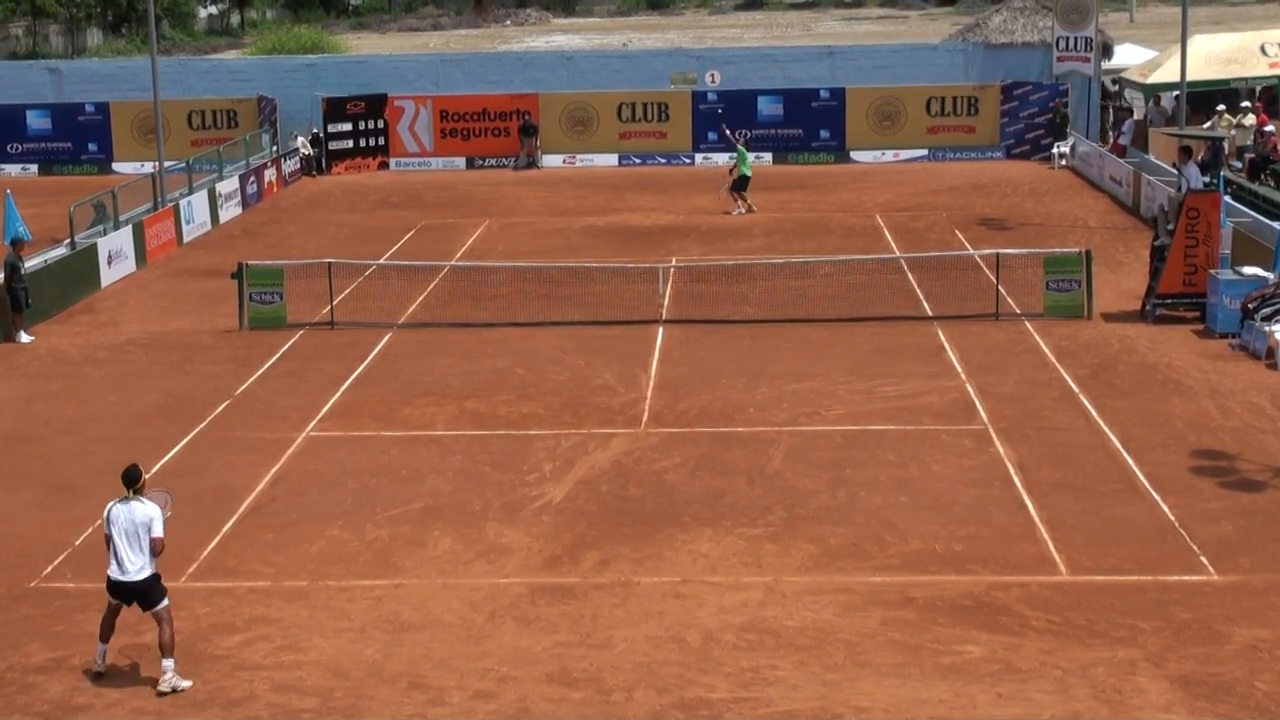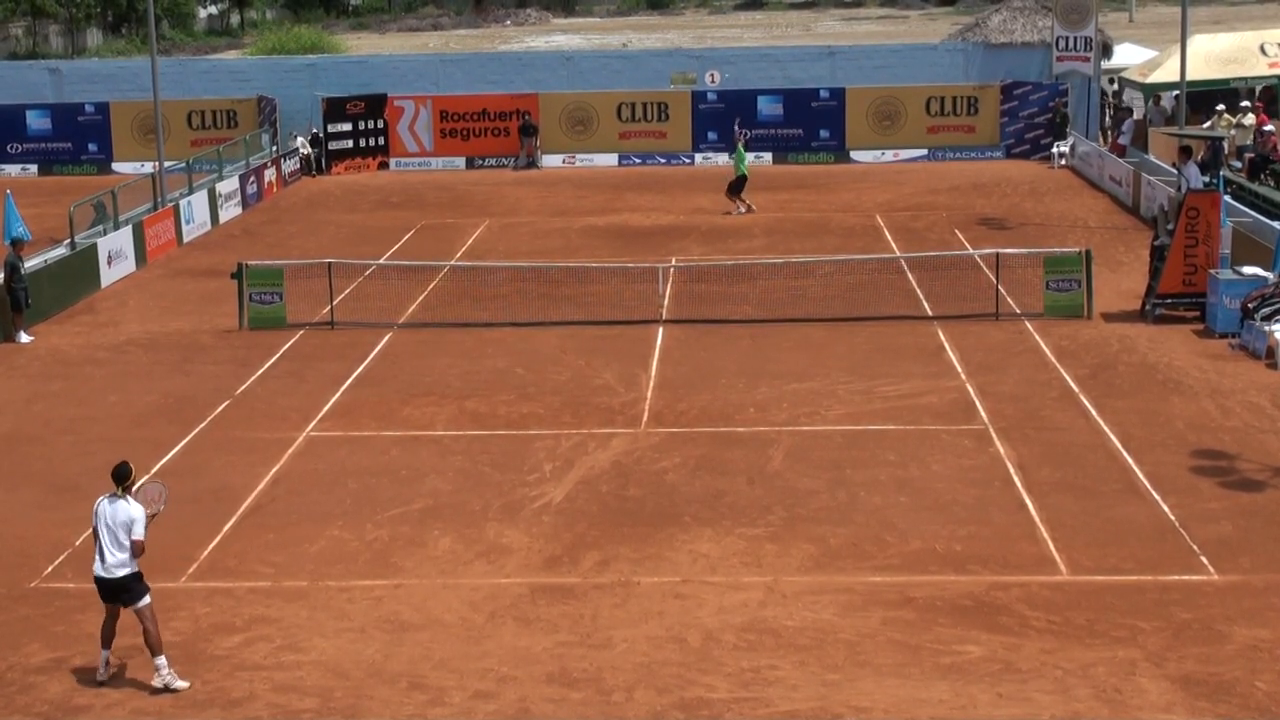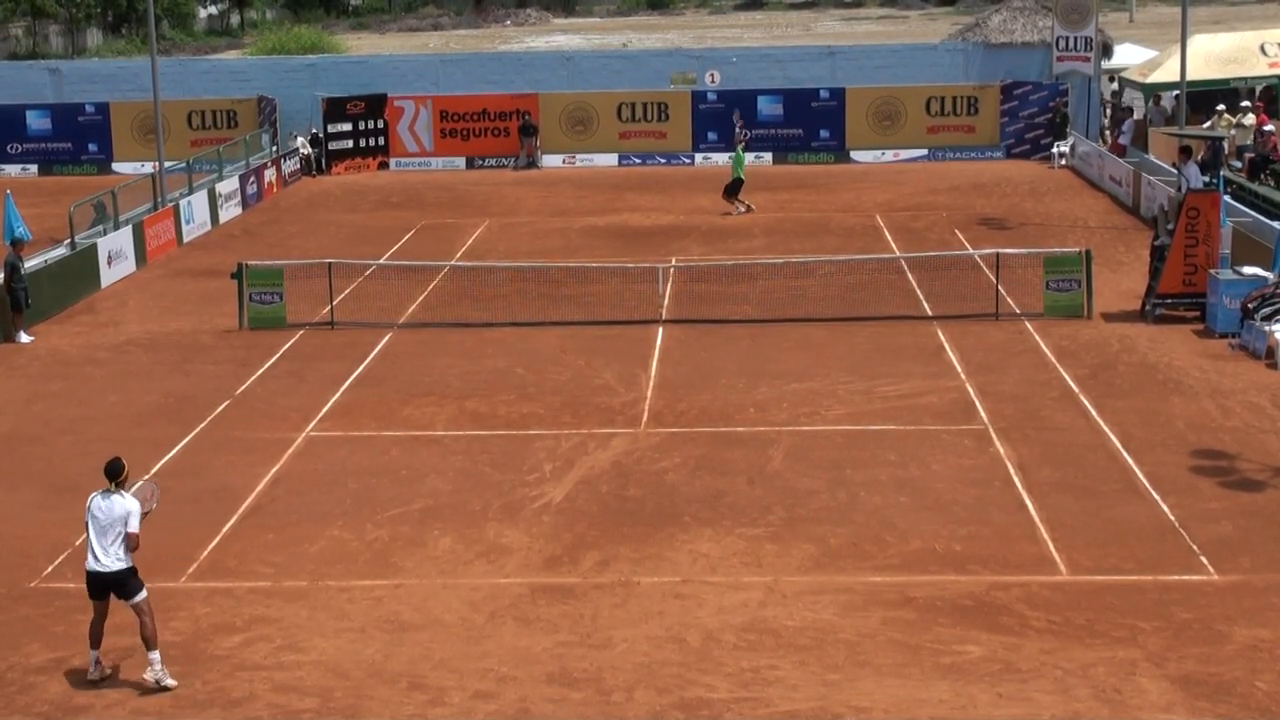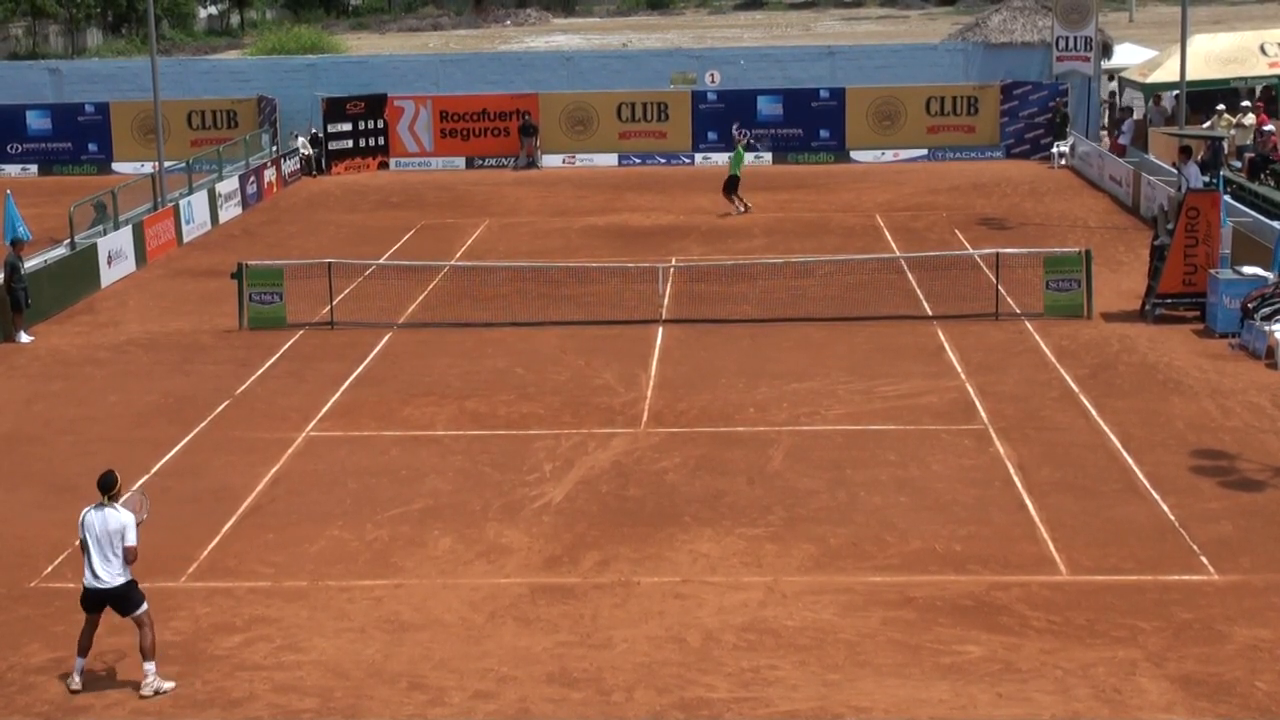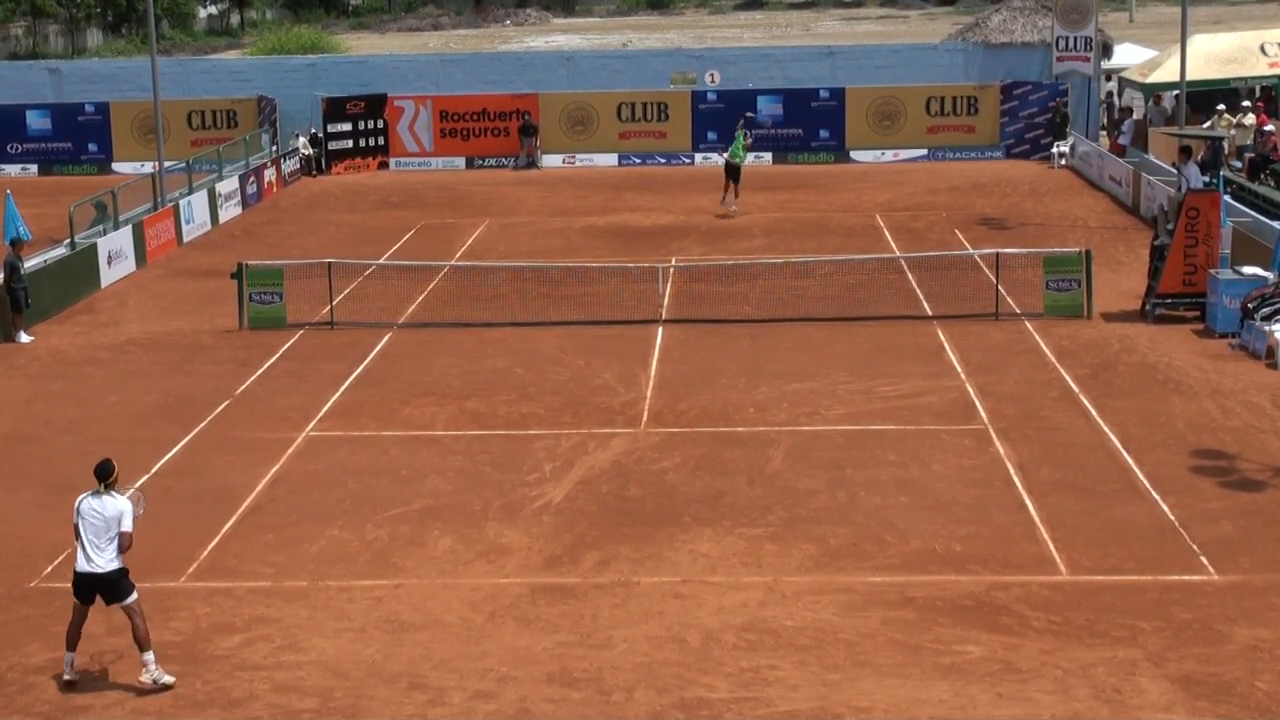
dt=0.2s
person 1, frame 1
left shoulder: (111, 508)
right shoulder: (152, 510)
left elbow: (109, 544)
right elbow: (157, 549)
left hip: (116, 577)
right hip: (144, 578)
left knee: (111, 614)
right knee: (165, 622)
left ankle: (99, 662)
right ankle: (168, 677)
person 1, frame 2
left shoulder: (100, 504)
right shoulder: (136, 510)
left elbow: (97, 538)
right elbow: (137, 550)
right wrist: (141, 547)
left hip: (101, 574)
right hip: (125, 575)
left knee: (111, 618)
right knee: (149, 621)
left ankle: (103, 669)
right ankle: (163, 675)
person 1, frame 3
left shoulder: (93, 500)
right shoulder: (131, 504)
left elbow: (91, 533)
right elbow: (133, 544)
right wrist: (135, 542)
left hip: (94, 570)
right hip: (120, 570)
left knee: (99, 617)
right knee: (145, 615)
left ankle: (95, 668)
right ankle: (155, 670)
person 1, frame 4
left shoulder: (86, 515)
right shoulder: (126, 517)
left elbow: (84, 548)
right elbow: (130, 557)
right wrist: (131, 554)
left hip: (91, 585)
right hip: (119, 585)
left knee: (90, 626)
right knee: (146, 625)
left ankle: (76, 677)
right ankle: (150, 681)
person 1, frame 5
left shoulder: (81, 501)
right shoulder: (123, 504)
left elbow: (78, 535)
right elbow: (125, 544)
right wrist: (127, 542)
left hip: (83, 572)
right hip: (111, 572)
left knee: (77, 619)
right knee: (136, 616)
left ankle: (69, 670)
right ankle: (150, 670)
